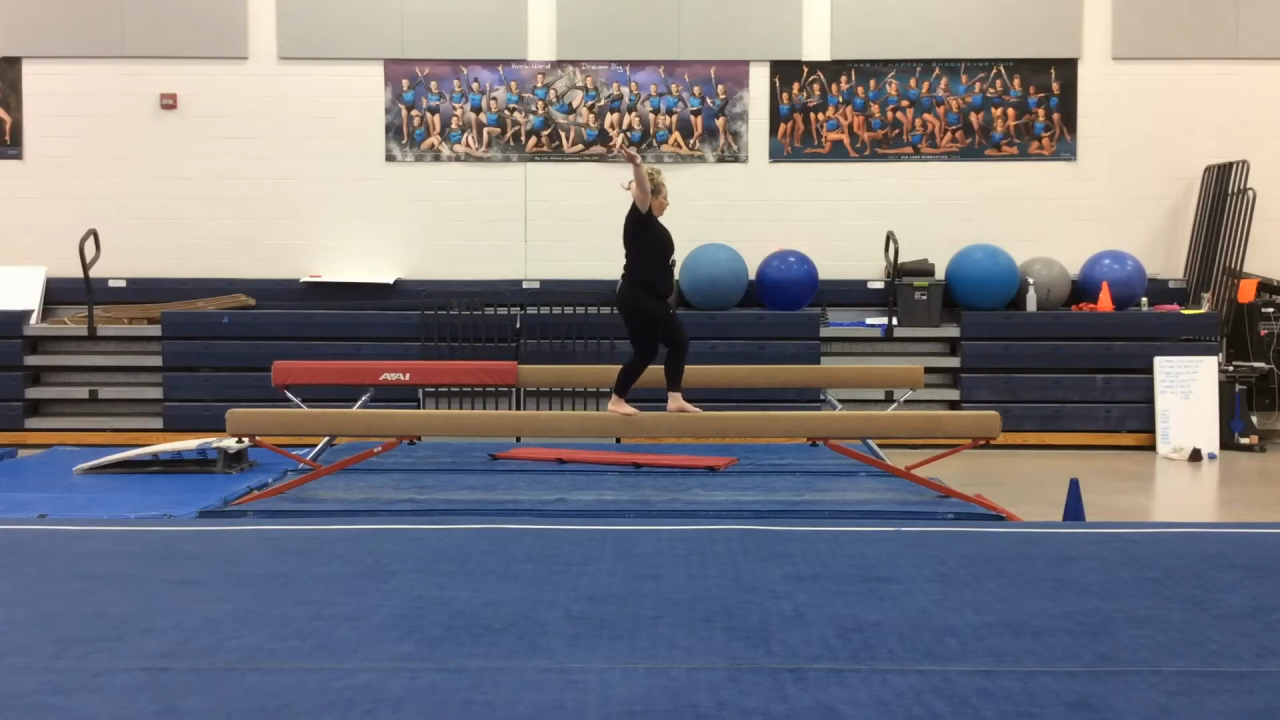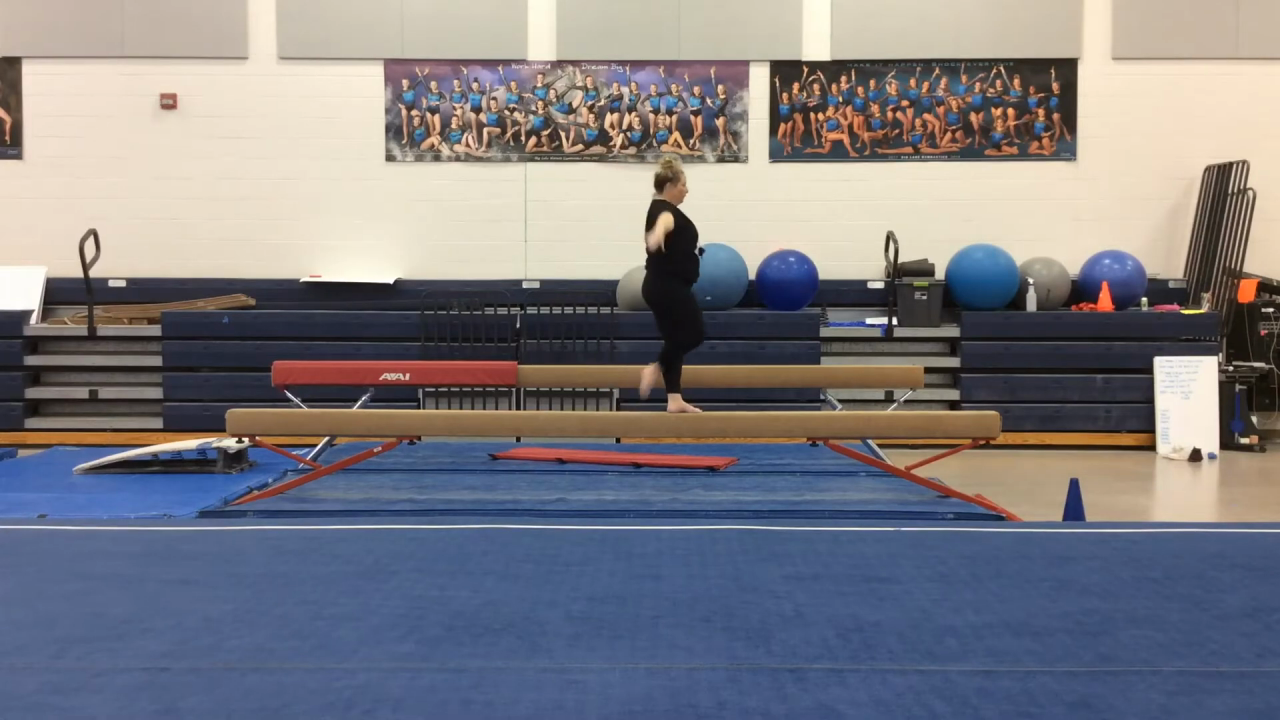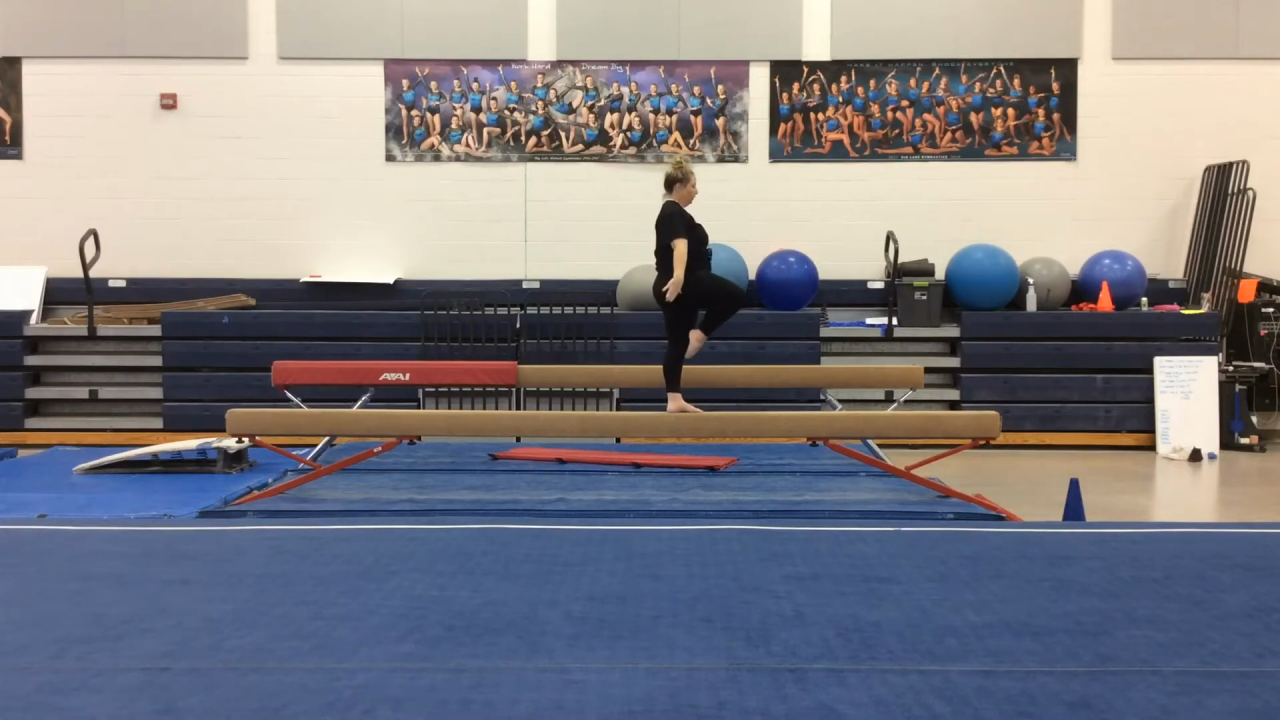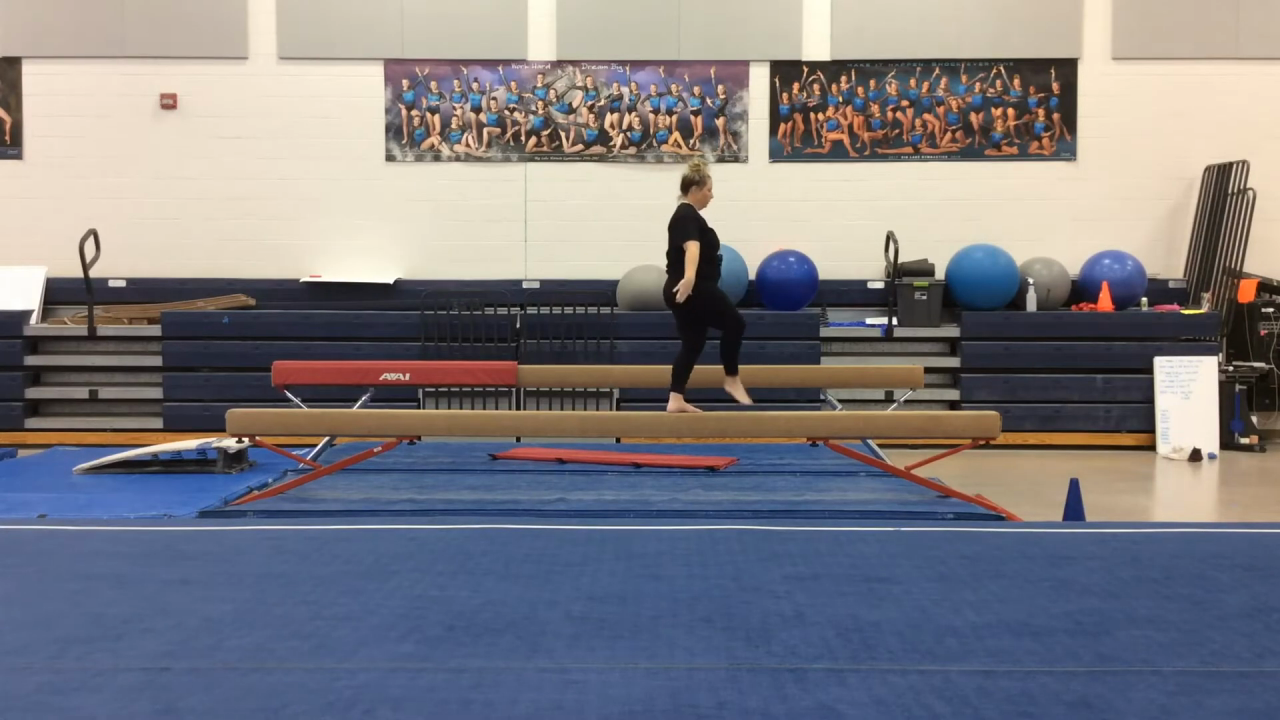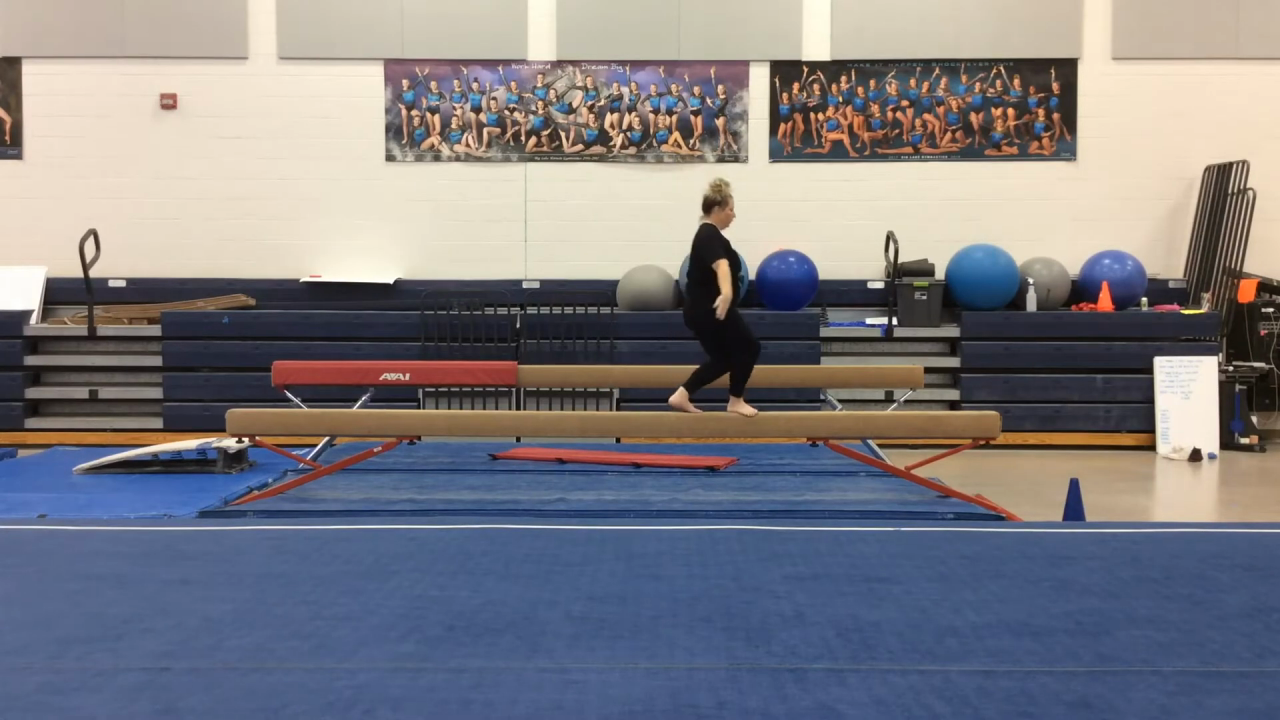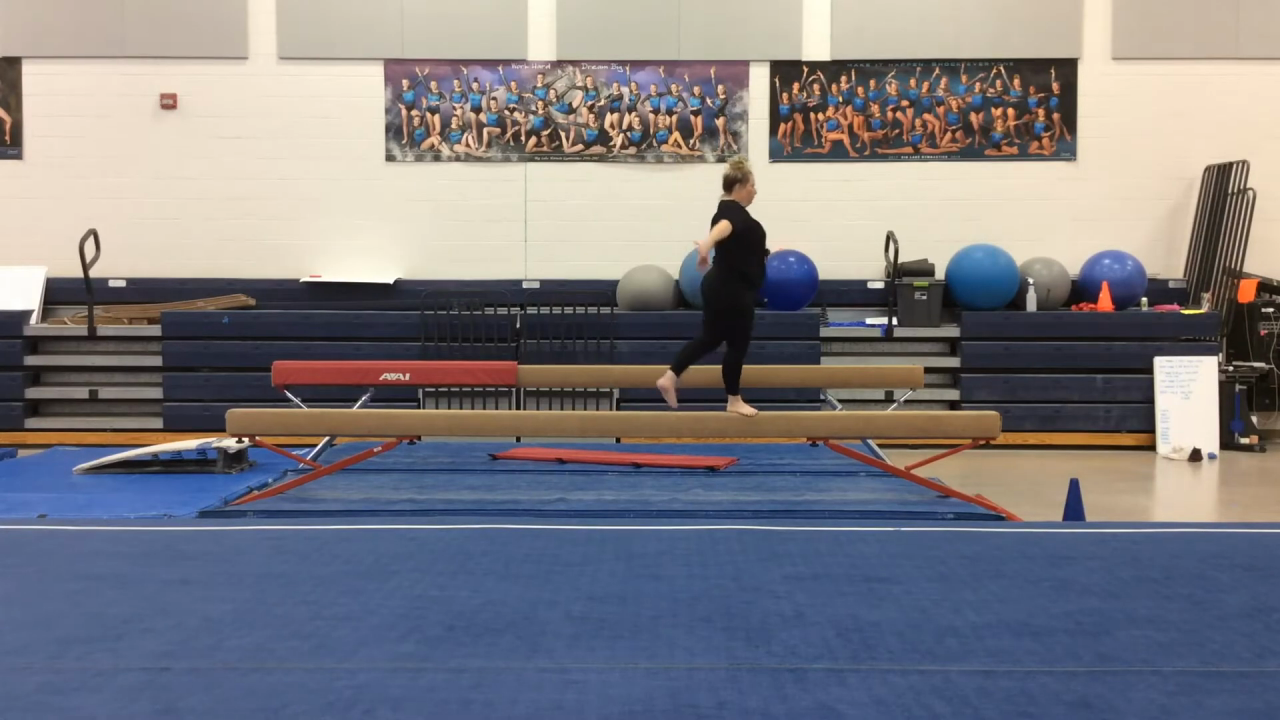
dt=0.4s
person 1, frame 1
left shoulder: (650, 223)
right shoulder: (640, 220)
left elbow: (642, 192)
right elbow: (643, 192)
left wrist: (635, 186)
right wrist: (637, 165)
left hip: (653, 299)
right hip: (637, 298)
left knee: (679, 343)
right knee: (645, 352)
left ankle: (675, 400)
right ankle: (616, 400)
person 1, frame 2
left shoulder: (666, 210)
right shoulder: (662, 208)
right elbow: (665, 220)
right wrist: (658, 233)
left hip: (668, 286)
right hip: (666, 286)
left knee: (679, 338)
right knee: (694, 335)
left ankle: (675, 400)
right ankle: (656, 369)
person 1, frame 3
left shoulder: (672, 212)
right shoulder: (673, 214)
right elbow: (680, 245)
right wrist: (678, 276)
left hip: (677, 286)
right hip: (683, 284)
left knee: (677, 342)
right knee: (735, 296)
left ankle: (674, 400)
right ankle: (700, 334)
person 1, frame 4
left shoulder: (686, 215)
right shoulder: (687, 216)
right elbow: (692, 247)
right wrist: (690, 277)
left hip: (685, 291)
right hip: (692, 290)
left knee: (692, 344)
right knee: (734, 324)
left ankle: (676, 400)
right ankle: (732, 380)
person 1, frame 5
left shoulder: (708, 235)
right shoulder: (710, 237)
right elbow: (721, 265)
right wrist: (726, 292)
left hip: (700, 310)
right hip: (710, 311)
left knee: (722, 359)
right knee: (750, 348)
left ankle: (681, 396)
right ankle: (736, 401)
person 1, frame 6
left shoulder: (730, 211)
right shoulder: (733, 211)
left elbow: (721, 229)
right elbow: (722, 228)
left wrist: (706, 252)
right wrist: (708, 243)
left hip: (720, 287)
right hip: (732, 290)
left knee: (709, 338)
right knee: (738, 344)
left ankle: (669, 379)
right ankle: (734, 400)
